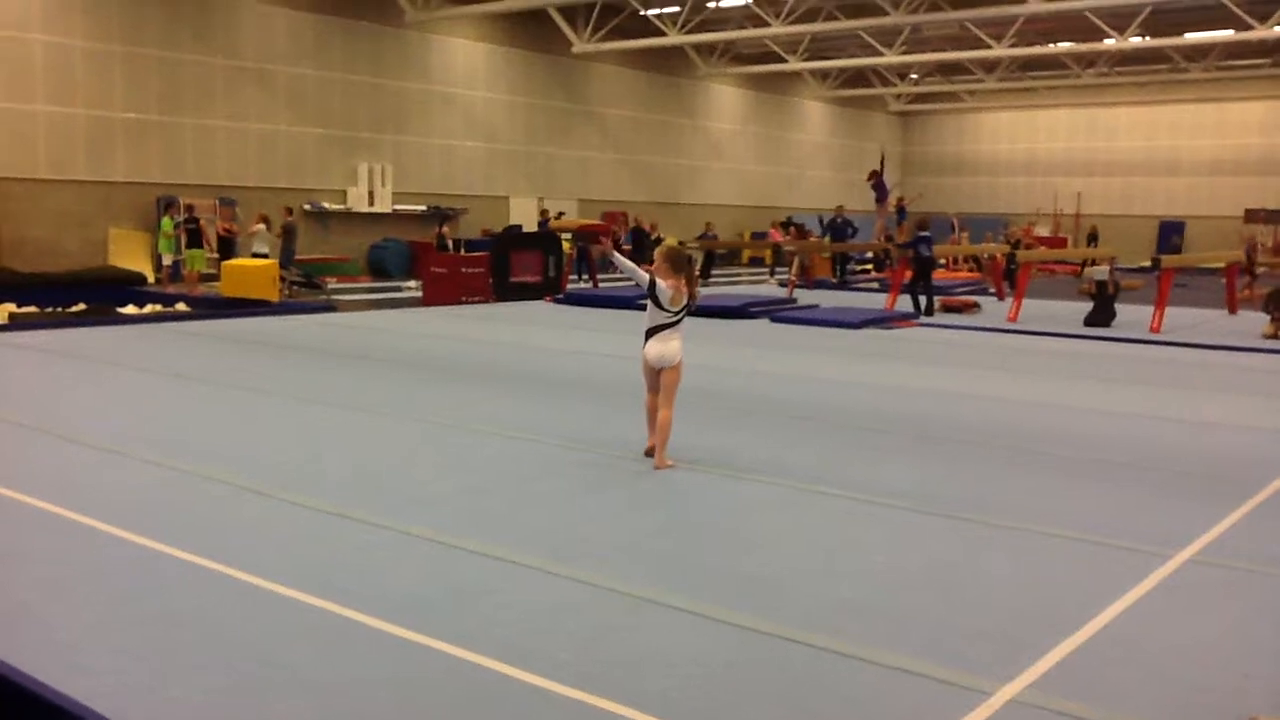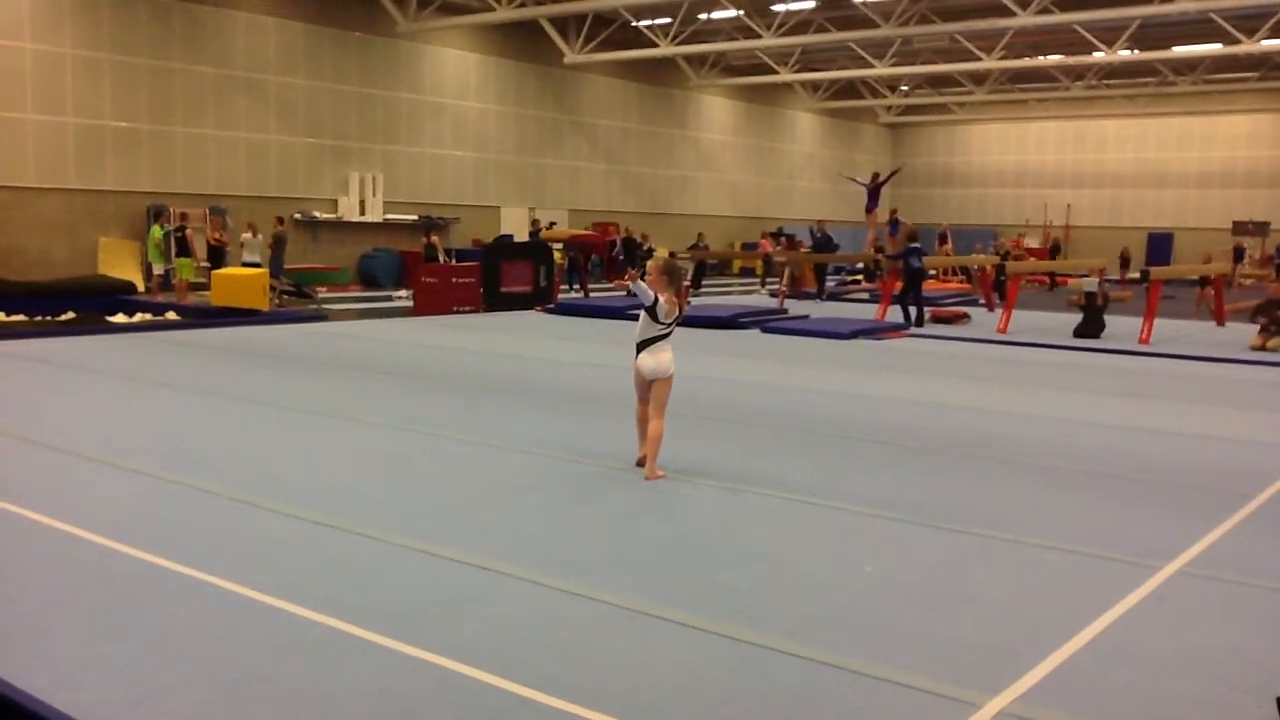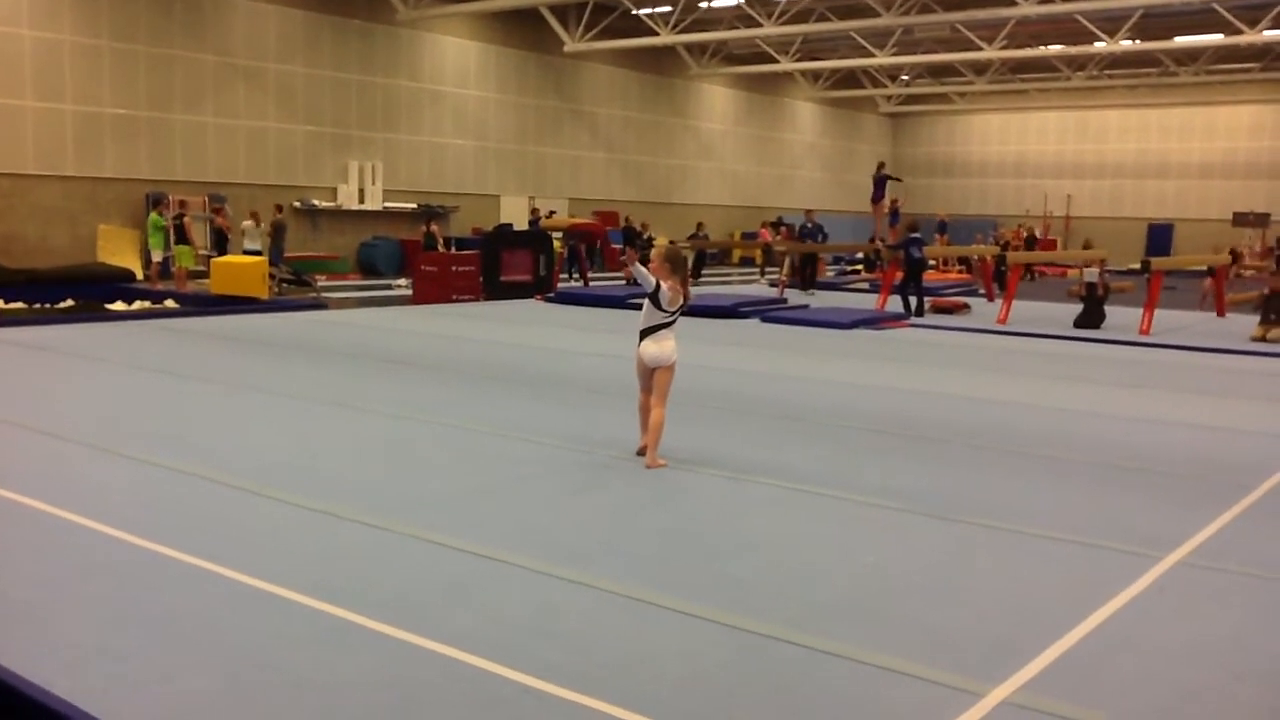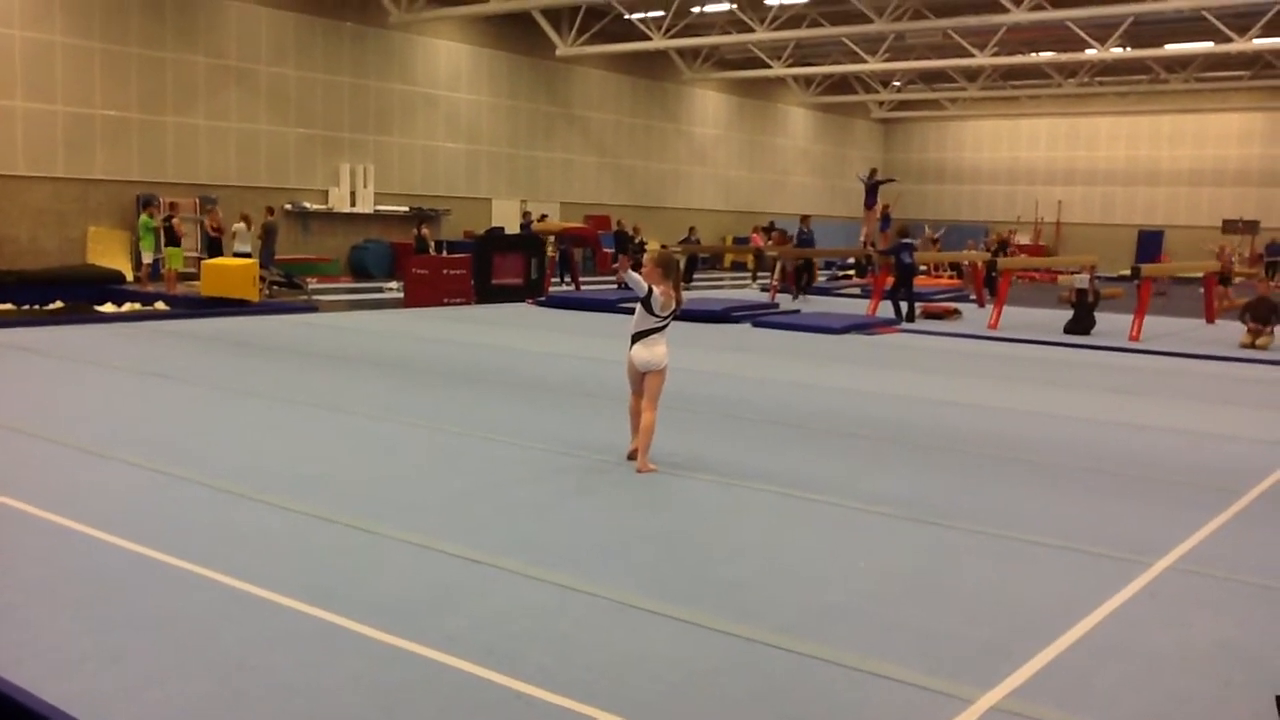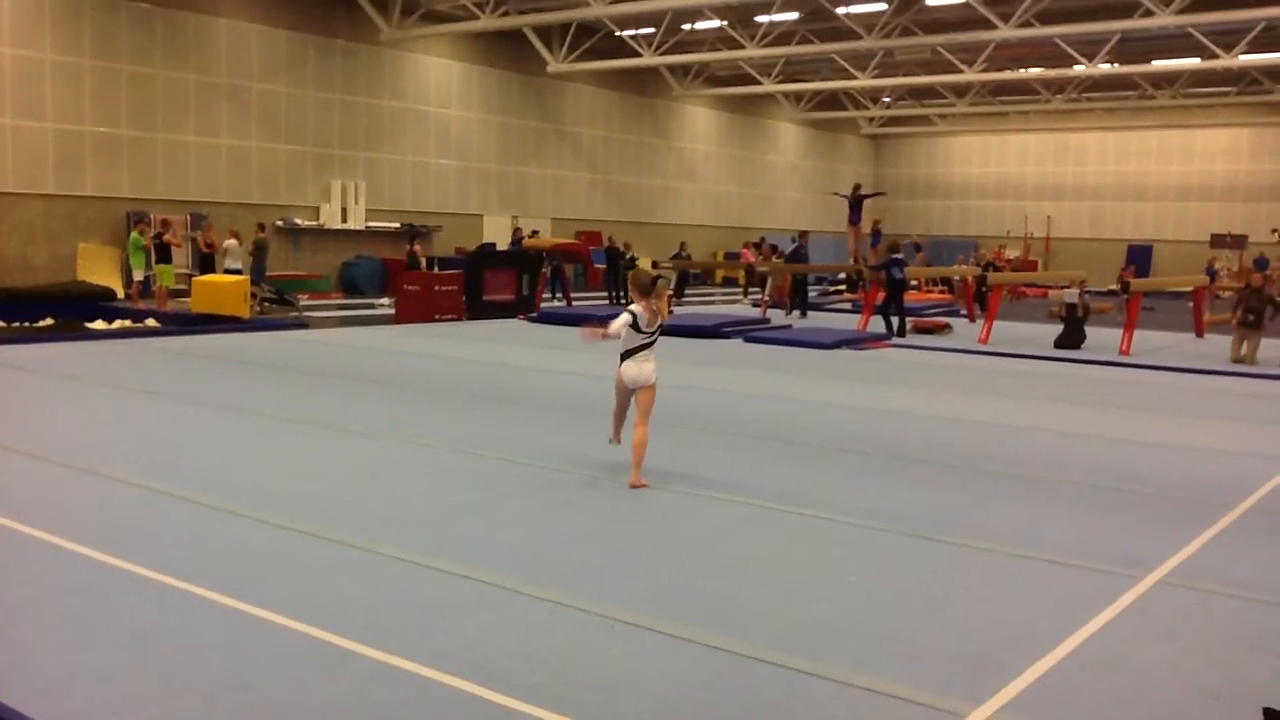
dt=1s
person 1, frame 1
left shoulder: (658, 287)
right shoulder: (686, 290)
left elbow: (634, 271)
left wrist: (613, 254)
right wrist: (656, 274)
left hip: (653, 348)
right hip: (673, 350)
left knee: (652, 395)
right knee: (666, 405)
left ankle: (652, 441)
right ankle: (660, 456)
person 1, frame 2
left shoulder: (657, 302)
right shoulder: (674, 302)
left elbow: (646, 293)
right elbow: (650, 292)
left wrist: (633, 282)
right wrist: (631, 284)
left hip: (645, 359)
right hip: (664, 361)
left knee: (642, 405)
right knee: (657, 416)
left ankle: (642, 451)
right ankle: (651, 467)
person 1, frame 3
left shoulder: (660, 289)
right shoulder: (681, 292)
left elbow: (647, 279)
left wrist: (634, 265)
right wrist: (635, 269)
left hip: (648, 347)
right hip: (667, 350)
left knee: (645, 394)
right knee: (659, 404)
left ankle: (645, 440)
right ankle: (652, 455)
person 1, frame 4
left shoulder: (651, 294)
right shoulder: (673, 296)
left elbow: (639, 285)
left wrist: (625, 272)
right wrist: (628, 273)
left hip: (639, 352)
right hip: (658, 355)
left knee: (636, 396)
right knee: (649, 408)
left ankle: (634, 443)
right ankle: (642, 460)
person 1, frame 5
left shoulder: (633, 312)
right shoulder: (659, 312)
left elbow: (621, 324)
left wrist: (605, 331)
left hip: (628, 370)
right hip: (648, 372)
left knee: (620, 409)
right knee: (641, 424)
left ankle: (615, 435)
right ankle: (636, 475)
